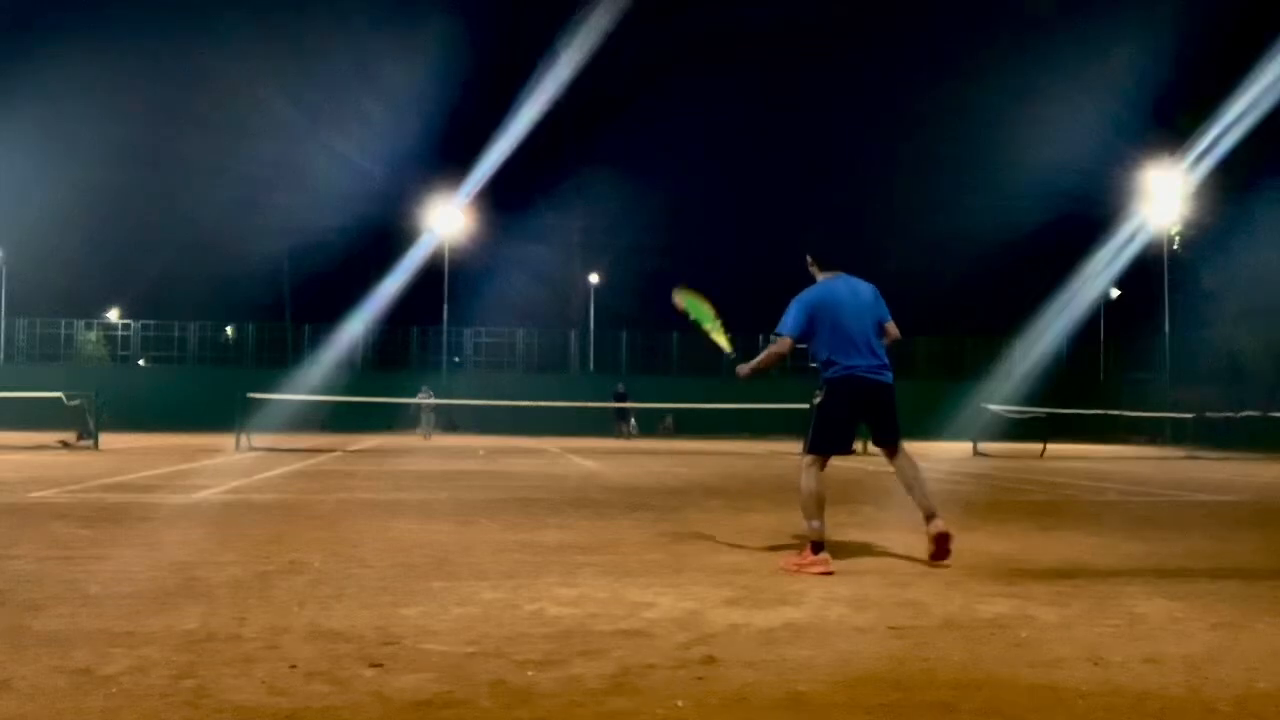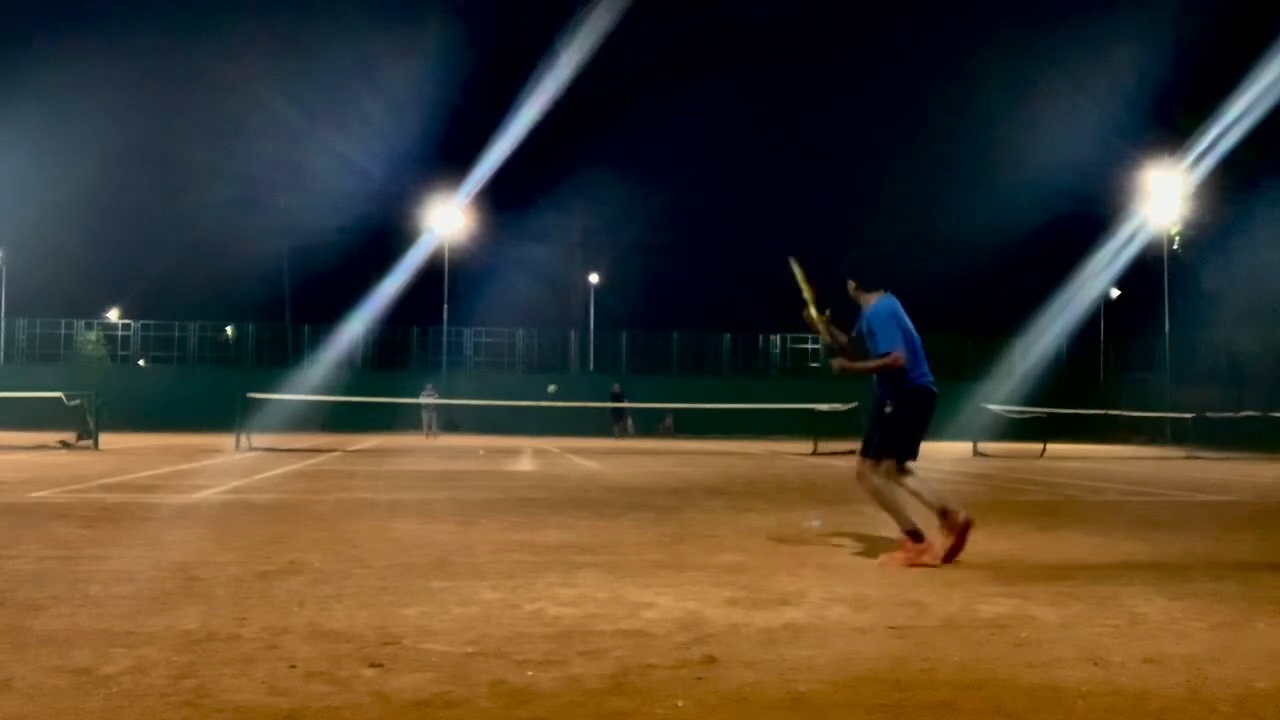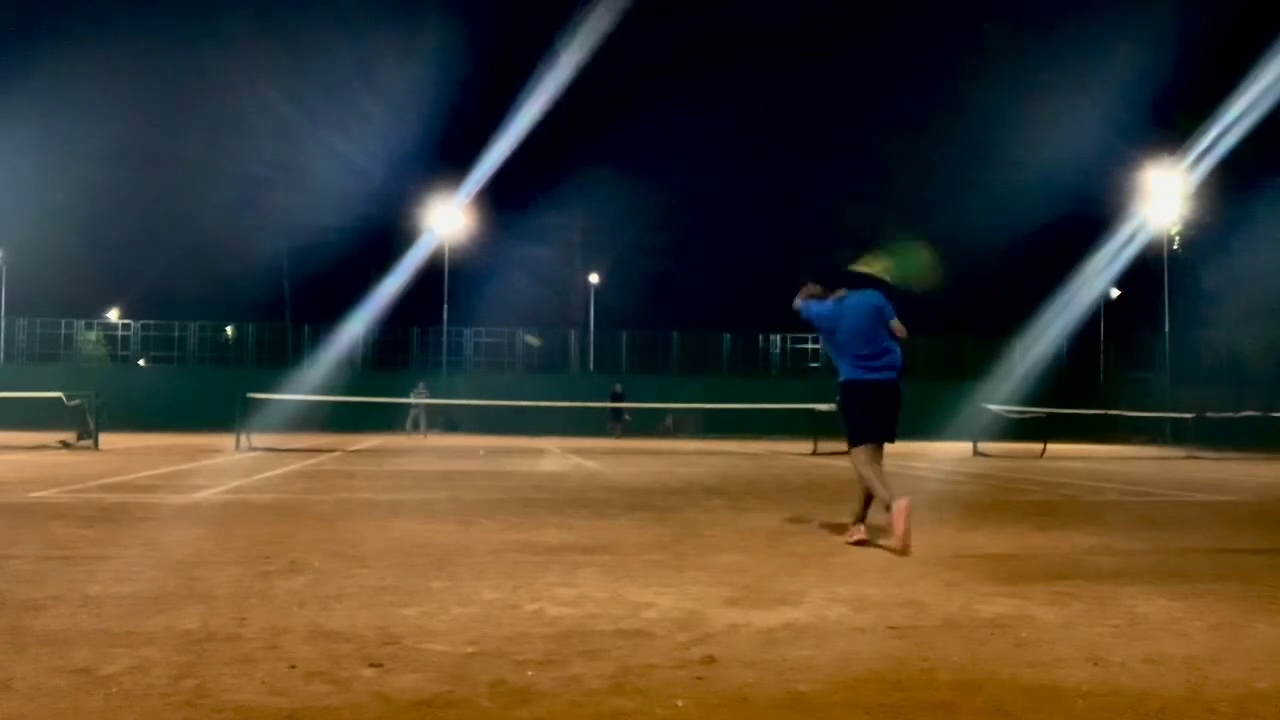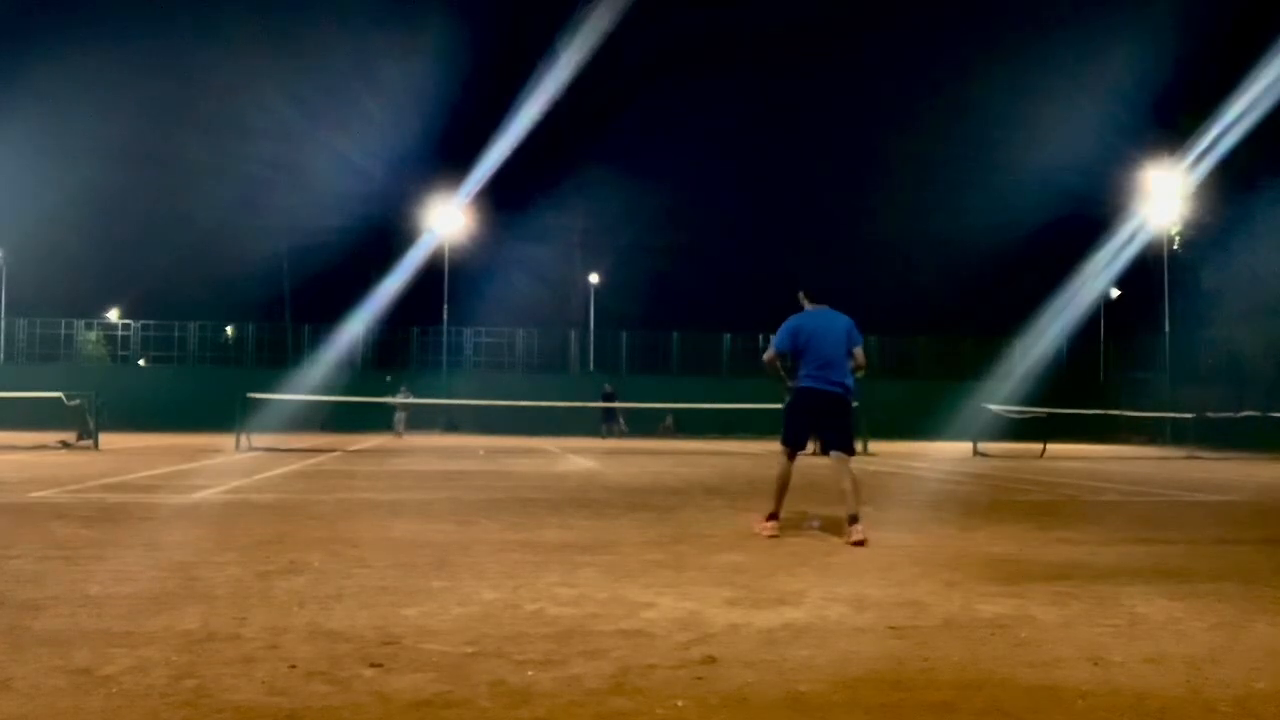
dt=0.7s
person 1, frame 1
left shoulder: (808, 299)
right shoulder: (867, 290)
left elbow: (782, 346)
right elbow: (892, 335)
left wrist: (749, 368)
left hip: (840, 386)
right hip: (879, 383)
left knee: (811, 465)
right knee: (895, 452)
left ankle: (817, 552)
right ankle: (933, 522)
person 1, frame 2
left shoulder: (878, 312)
right shoulder: (883, 306)
left elbow: (898, 360)
right elbow: (852, 345)
left wrist: (851, 366)
right wrist: (826, 329)
left hip: (904, 395)
right hip: (919, 394)
left knee: (868, 470)
right knee: (896, 469)
left ankle: (916, 542)
right ankle: (951, 517)
person 1, frame 3
left shoulder: (819, 311)
right shoulder: (873, 297)
left elbow: (797, 303)
right elbow: (900, 333)
left wrist: (809, 290)
left hip: (855, 387)
right hip: (888, 383)
left knee: (861, 457)
right knee: (873, 455)
left ankle: (893, 505)
right ankle: (859, 522)
person 1, frame 4
left shoulder: (795, 322)
right shoulder: (846, 322)
left elbow: (769, 357)
right elbow: (860, 362)
left wrist: (786, 380)
left hip: (806, 394)
right hip: (838, 397)
left knee: (787, 456)
right knee: (842, 463)
left ankle: (772, 520)
right ankle: (854, 524)
